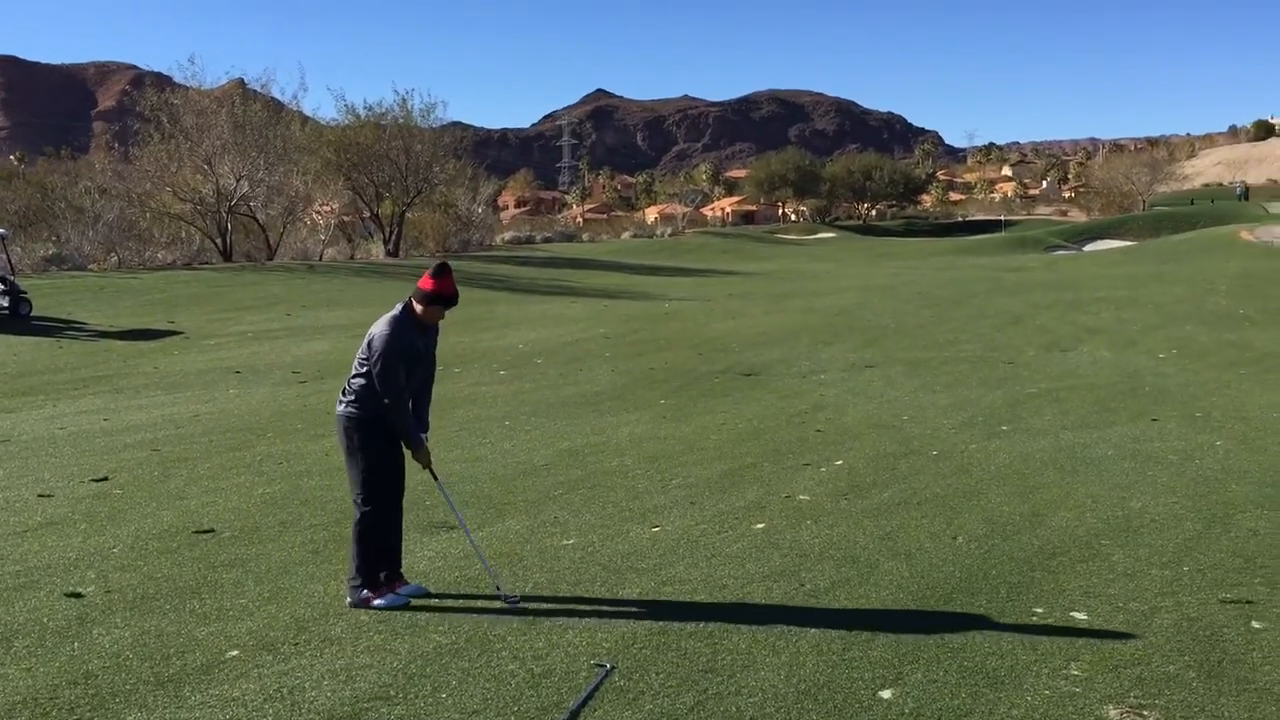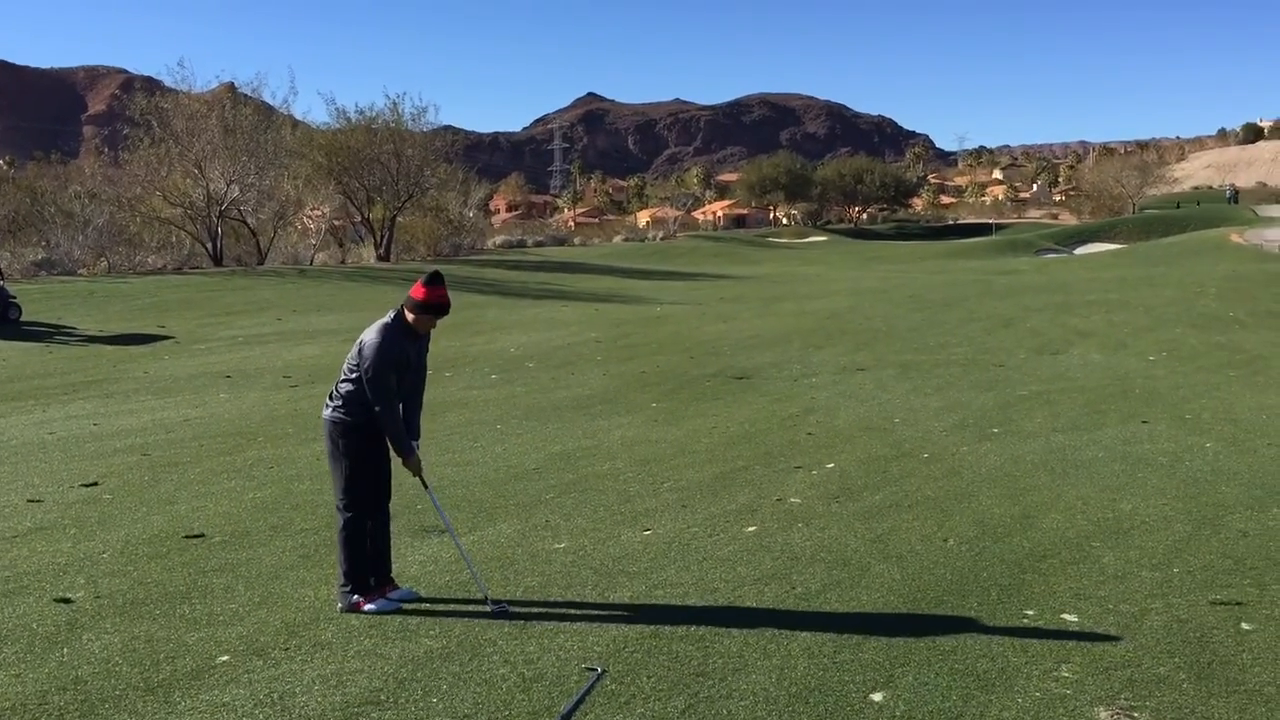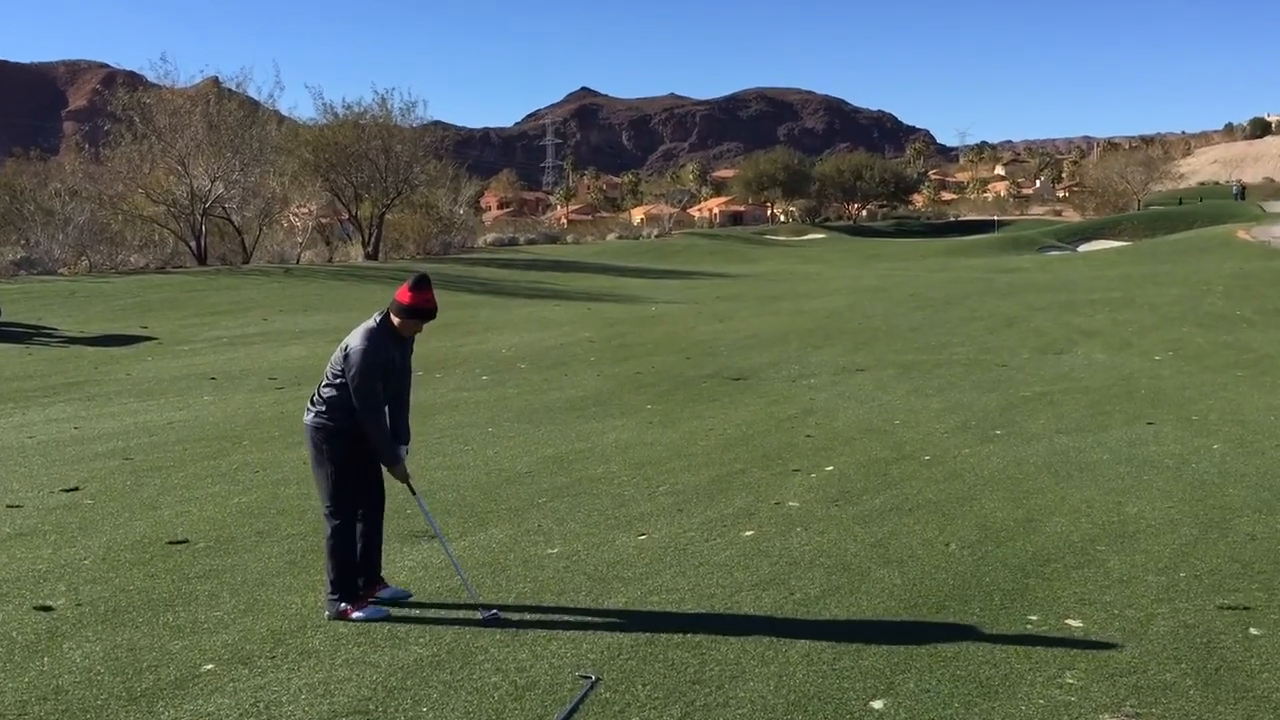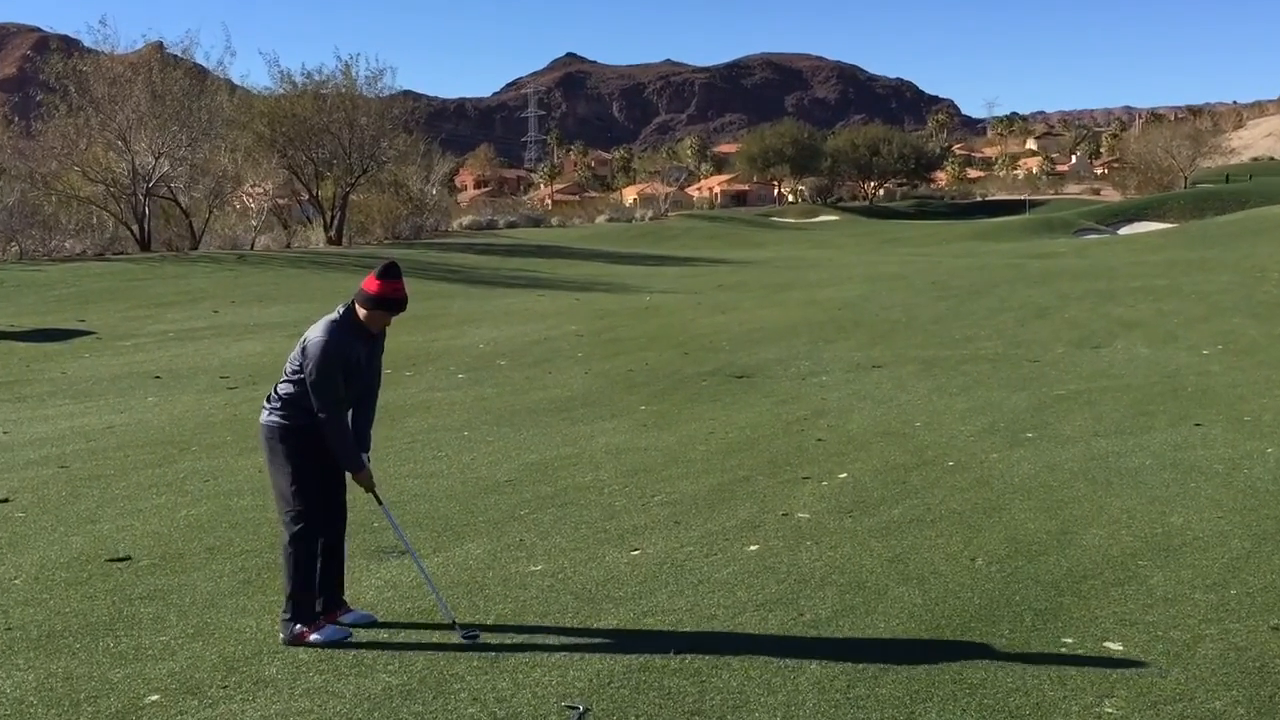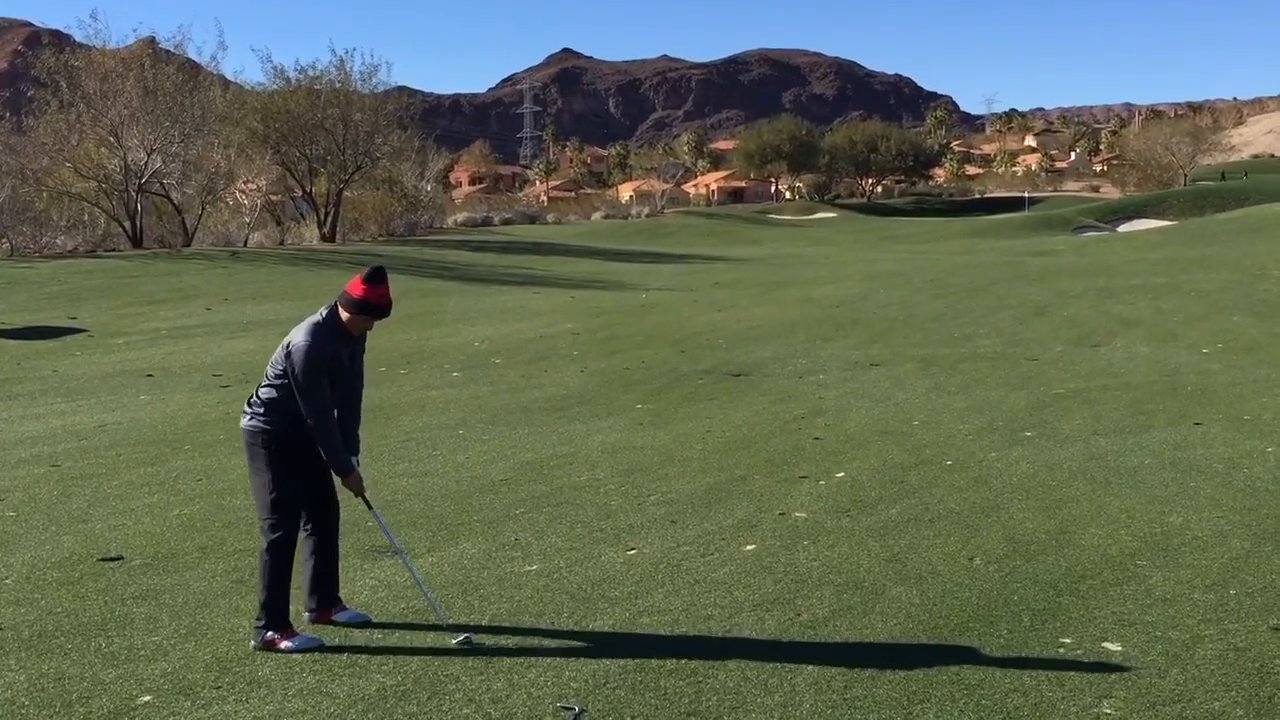
dt=0.4s
person 1, frame 1
left shoulder: (427, 327)
right shoulder: (388, 334)
left elbow: (422, 384)
right elbow: (393, 396)
left wrist: (420, 434)
right wrist: (414, 444)
left hip: (385, 420)
right hip: (360, 419)
left knee: (392, 499)
right knee: (370, 502)
left ankle: (389, 576)
right ankle: (362, 587)
person 1, frame 2
left shoulder: (418, 335)
right shoulder: (379, 341)
left elbow: (413, 391)
right elbow: (385, 404)
left wrist: (412, 442)
right wrist: (405, 451)
left hip: (371, 424)
right hip: (347, 424)
left knee: (378, 504)
right knee: (355, 508)
left ankle: (380, 581)
right ankle: (353, 592)
person 1, frame 3
left shoulder: (401, 338)
right shoulder: (366, 346)
left elbow: (399, 393)
right elbow: (371, 410)
left wrist: (400, 446)
right wrist: (392, 460)
left hip: (355, 428)
right hip: (330, 429)
left knee: (373, 503)
right knee: (343, 513)
left ankle: (369, 582)
right ankle: (341, 599)
person 1, frame 4
left shoulder: (373, 334)
right shoulder: (326, 340)
left elbow: (366, 395)
right elbow: (329, 411)
left wrist: (360, 452)
right wrist: (354, 465)
left hip: (318, 430)
right hip: (288, 429)
left knee: (333, 516)
right knee: (304, 521)
left ankle: (329, 604)
right ankle: (298, 619)
person 1, frame 5
left shoulder: (352, 335)
right shoulder: (309, 343)
left elbow: (349, 397)
right elbow: (319, 414)
left wrist: (351, 456)
right wrist: (344, 469)
left hip: (300, 432)
right hip: (270, 433)
left knee: (324, 513)
right knee: (282, 527)
left ankle: (323, 603)
right ankle: (270, 628)
